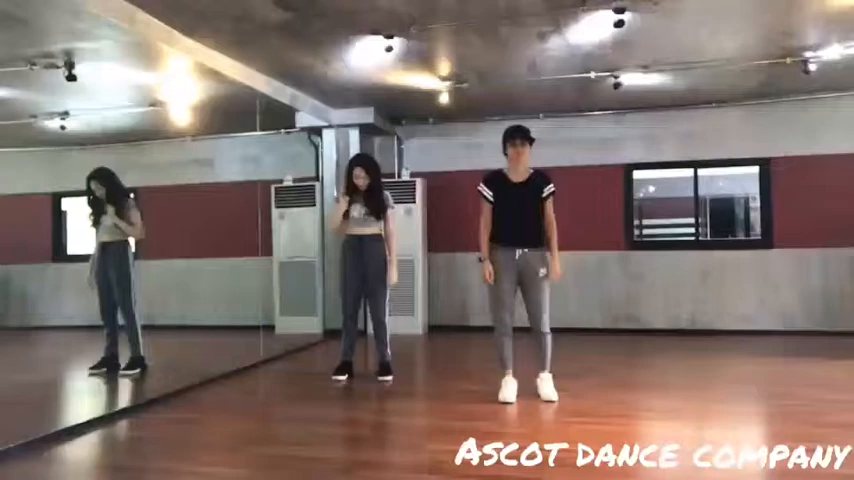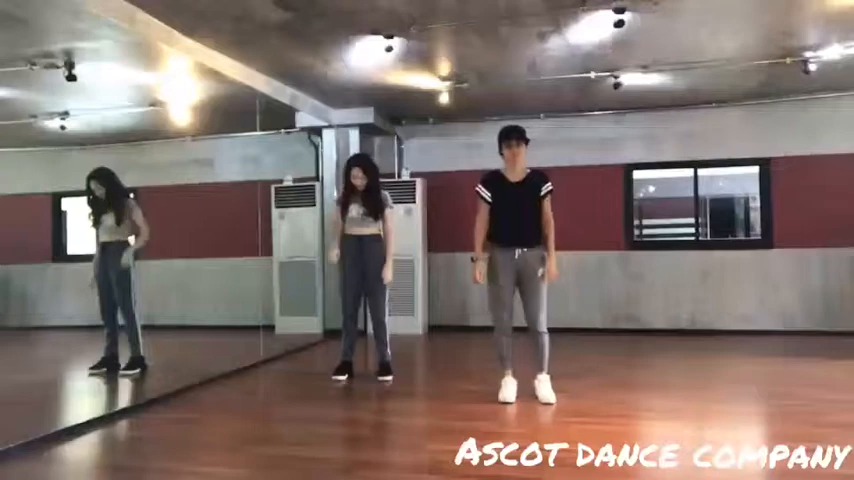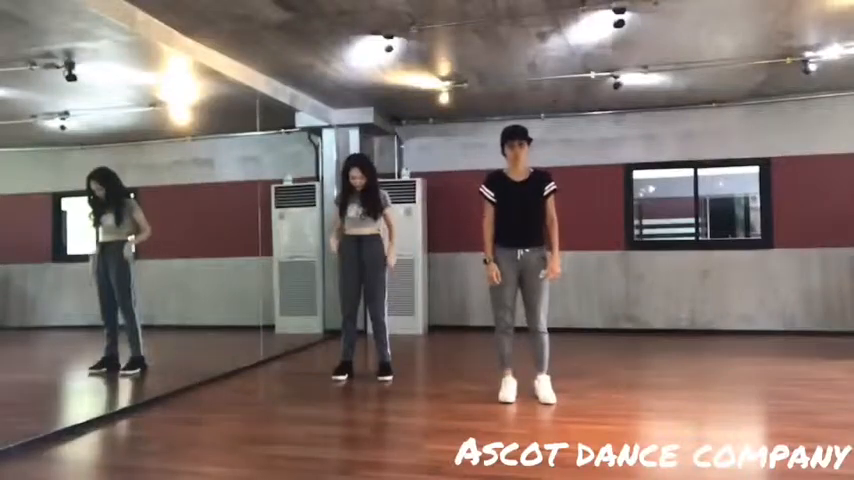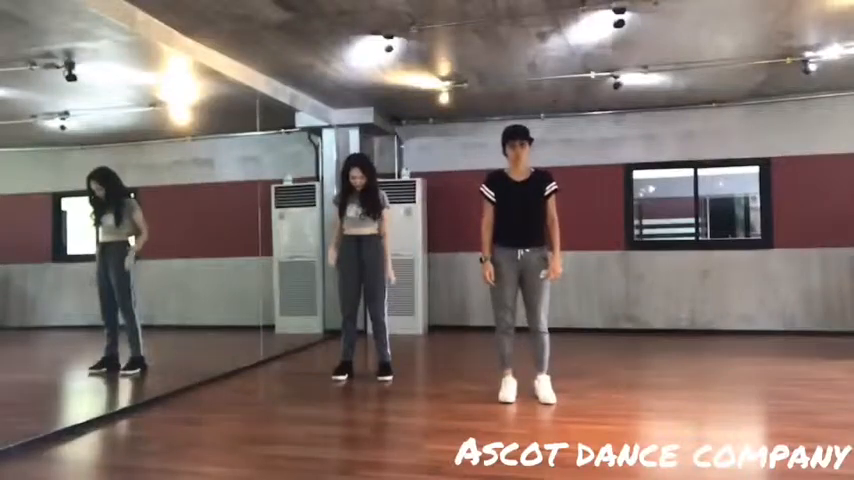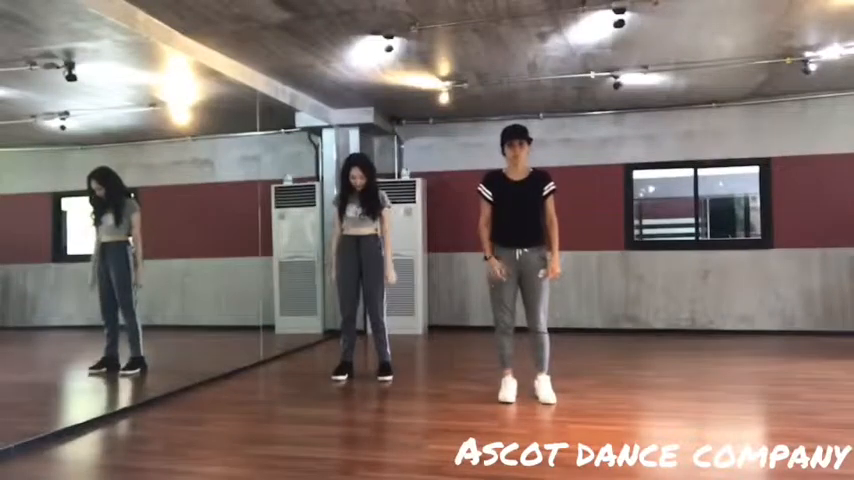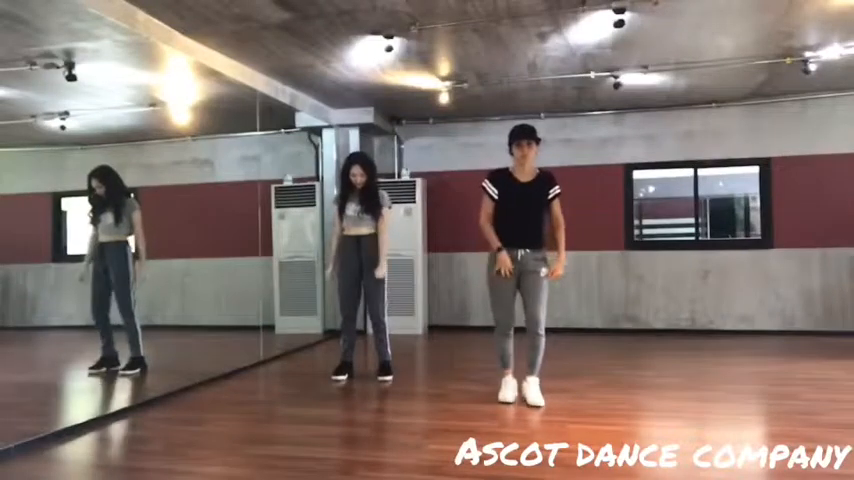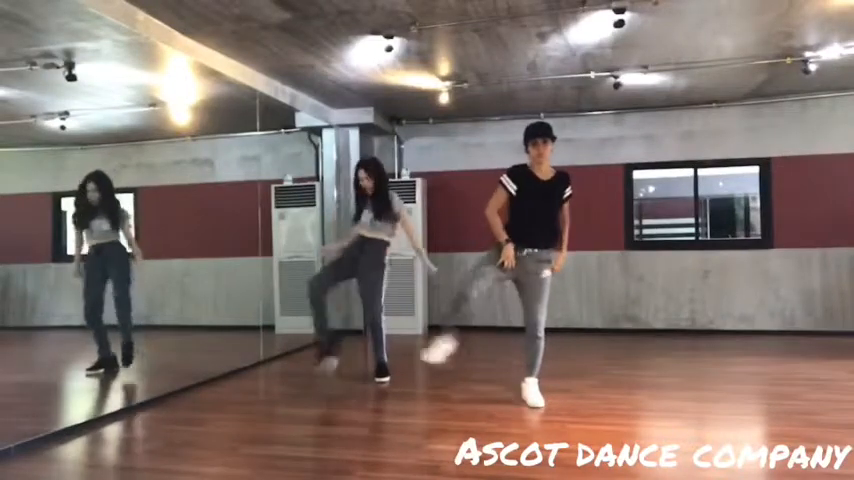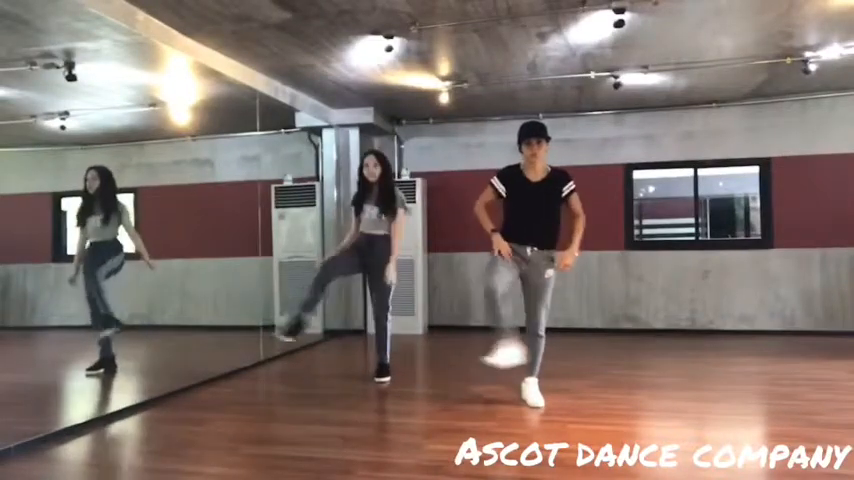
dt=0.3s
person 1, frame 1
left shoulder: (542, 180)
right shoulder: (492, 181)
left elbow: (549, 220)
right elbow: (485, 222)
left wrist: (554, 257)
right wrist: (484, 258)
left hip: (534, 255)
right hip: (502, 255)
left knee: (541, 320)
right knee: (502, 320)
left ankle: (544, 376)
right ankle: (508, 378)
person 1, frame 2
left shoulder: (540, 180)
right shoulder: (490, 181)
left elbow: (547, 219)
right elbow: (482, 221)
left wrist: (551, 256)
right wrist: (478, 258)
left hip: (533, 255)
right hip: (500, 255)
left knee: (538, 321)
right knee: (502, 320)
left ankle: (542, 377)
right ankle: (508, 378)
person 1, frame 3
left shoulder: (543, 179)
right shoulder: (493, 181)
left elbow: (551, 219)
right elbow: (488, 222)
left wrist: (555, 255)
right wrist: (489, 259)
left hip: (535, 255)
right hip: (503, 255)
left knee: (538, 321)
right knee: (503, 320)
left ankle: (542, 378)
right ankle: (507, 378)
person 1, frame 4
left shoulder: (543, 179)
right shoulder: (494, 181)
left elbow: (552, 219)
right elbow: (487, 222)
left wrist: (556, 256)
right wrist: (486, 259)
left hip: (536, 255)
right hip: (503, 255)
left knee: (539, 321)
right knee: (504, 320)
left ankle: (542, 378)
right ankle: (507, 378)
person 1, frame 5
left shoulder: (542, 179)
right shoulder: (491, 181)
left elbow: (551, 220)
right elbow: (484, 223)
left wrist: (555, 256)
right wrist: (489, 257)
left hip: (534, 255)
right hip: (503, 255)
left knee: (538, 321)
right knee: (504, 320)
left ankle: (542, 378)
right ankle: (508, 378)
person 1, frame 6
left shoulder: (547, 182)
right shoulder: (496, 179)
left elbow: (558, 223)
right elbow: (484, 219)
left wrist: (561, 257)
right wrist: (500, 251)
left hip: (535, 258)
right hip: (504, 257)
left knee: (536, 322)
right knee: (502, 323)
left ankle: (531, 380)
right ankle: (507, 376)
person 1, frame 7
left shoulder: (563, 181)
right shoulder: (515, 174)
left elbow: (564, 217)
right elbow: (491, 210)
left wrist: (563, 251)
right wrist: (506, 243)
left hip: (540, 258)
right hip: (511, 252)
left knee: (536, 324)
right knee: (465, 292)
left ankle: (531, 382)
right ankle: (446, 339)
person 1, frame 8
left shoulder: (560, 179)
right shoulder: (507, 176)
left elbow: (579, 215)
right elbow: (479, 206)
left wrist: (573, 249)
right wrist: (494, 234)
left hip: (542, 256)
right hip: (509, 249)
left knee: (537, 323)
right knee: (493, 287)
left ankle: (530, 382)
right ankle: (508, 343)
person 2, frame 1
left shoulder: (383, 197)
right shoulder: (347, 198)
left elbow: (390, 232)
right elbow: (335, 227)
left wrist: (393, 264)
right wrist: (341, 208)
left hip: (375, 249)
right hip: (351, 249)
left knee: (378, 309)
right knee: (349, 308)
left ankle: (384, 361)
right ankle: (346, 361)
person 2, frame 2
left shoulder: (382, 197)
right shoulder: (344, 198)
left elbow: (388, 231)
right elbow: (339, 227)
left wrist: (389, 262)
right wrist: (335, 246)
left hip: (373, 248)
right hip: (350, 249)
left knee: (378, 309)
right knee: (349, 308)
left ankle: (385, 361)
right ankle: (346, 361)
person 2, frame 3
left shoulder: (380, 196)
right shoulder: (343, 197)
left elbow: (391, 225)
left wrist: (393, 247)
right wrist: (333, 236)
left hip: (372, 248)
right hip: (349, 250)
left knee: (377, 308)
right knee: (348, 308)
left ankle: (384, 361)
right ankle: (346, 361)
person 2, frame 4
left shoulder: (379, 197)
right shoulder: (341, 198)
left elbow: (385, 232)
left wrist: (388, 263)
right wrist: (333, 248)
left hip: (371, 248)
right hip: (348, 250)
left knee: (376, 308)
right knee: (348, 309)
left ankle: (384, 361)
right ankle: (346, 361)
person 2, frame 5
left shoulder: (379, 197)
right shoulder: (342, 198)
left elbow: (386, 231)
right elbow: (338, 231)
left wrist: (389, 264)
right wrist: (334, 263)
left hip: (371, 249)
right hip: (347, 250)
left knee: (375, 309)
right knee: (347, 309)
left ankle: (385, 361)
right ankle: (346, 361)
person 2, frame 6
left shoulder: (379, 196)
right shoulder: (343, 196)
left elbow: (383, 231)
right elbow: (339, 229)
left wrist: (383, 261)
right wrist: (332, 260)
left hip: (370, 249)
right hip: (347, 250)
left knee: (376, 308)
right knee: (347, 309)
left ankle: (384, 362)
right ankle: (346, 362)
person 2, frame 7
left shoulder: (391, 201)
right shoulder: (363, 200)
left elbow: (410, 231)
left wrist: (424, 258)
right wrist: (339, 246)
left hip: (374, 254)
right hip: (355, 250)
left knee: (372, 311)
right knee: (316, 286)
left ankle: (380, 363)
right ankle: (327, 343)
person 2, frame 8
left shoulder: (395, 197)
right shoulder: (361, 196)
left elbow: (397, 232)
left wrist: (391, 264)
right wrist: (339, 251)
left hip: (381, 252)
right hip: (360, 245)
left knee: (381, 309)
right knee: (326, 270)
left ankle: (383, 364)
right ankle: (299, 320)
person 3, frame 1
left shoulder: (127, 204)
right shoulder: (99, 208)
left elbow: (139, 233)
right elbow: (98, 238)
left wrist: (115, 219)
right wrist: (92, 267)
left hip: (119, 254)
right hip: (102, 257)
left knee: (126, 307)
right knee: (106, 309)
left ankle: (137, 358)
right ankle: (110, 357)
person 3, frame 2
left shoulder: (127, 205)
right shoulder: (100, 207)
left elbow: (144, 233)
right elbow: (99, 238)
left wrist: (130, 251)
right wrist: (95, 265)
left hip: (119, 255)
right hip: (103, 256)
left knee: (126, 307)
right knee: (107, 309)
left ankle: (137, 358)
right ankle: (110, 357)
person 3, frame 3
left shoulder: (128, 204)
right shoulder: (100, 207)
left elbow: (147, 230)
left wrist: (131, 243)
right wrist: (95, 254)
left hip: (118, 255)
right hip: (102, 256)
left knee: (126, 307)
right knee: (107, 310)
left ankle: (137, 358)
right ankle: (110, 357)
person 3, frame 4
left shoulder: (128, 205)
right shoulder: (101, 207)
left elbow: (144, 233)
right elbow: (101, 236)
left wrist: (132, 254)
right wrist: (97, 261)
left hip: (119, 254)
right hip: (103, 256)
left knee: (126, 307)
right knee: (107, 310)
left ankle: (137, 358)
right ankle: (110, 357)
person 3, frame 5
left shoulder: (129, 205)
right shoulder: (101, 208)
left elbow: (136, 237)
right elbow: (98, 238)
left wrist: (139, 267)
right wrist: (93, 267)
left hip: (121, 254)
right hip: (103, 257)
left knee: (127, 307)
right knee: (107, 310)
left ankle: (137, 358)
right ankle: (110, 357)
person 3, frame 6
left shoulder: (128, 204)
right shoulder: (98, 207)
left elbow: (139, 234)
right elbow: (94, 237)
left wrist: (141, 262)
right wrist: (86, 263)
left hip: (119, 253)
right hip: (101, 256)
left knee: (125, 307)
right knee: (98, 308)
left ankle: (137, 358)
right ankle: (109, 355)
person 3, frame 7
left shoulder: (118, 212)
right shoulder: (82, 213)
left elbow: (130, 238)
right elbow: (79, 241)
left wrist: (137, 254)
right wrist: (77, 264)
left hip: (116, 255)
right hip: (93, 259)
left knee: (122, 301)
right knee: (91, 311)
left ankle: (127, 343)
right ankle: (106, 357)
person 3, frame 8
left shoulder: (117, 207)
right shoulder: (86, 208)
left elbow: (133, 234)
right elbow: (82, 240)
left wrist: (146, 257)
right wrist: (75, 268)
left hip: (112, 252)
right hip: (93, 254)
left knee: (93, 276)
right knee: (95, 304)
left ankle: (109, 321)
right ankle: (107, 358)
